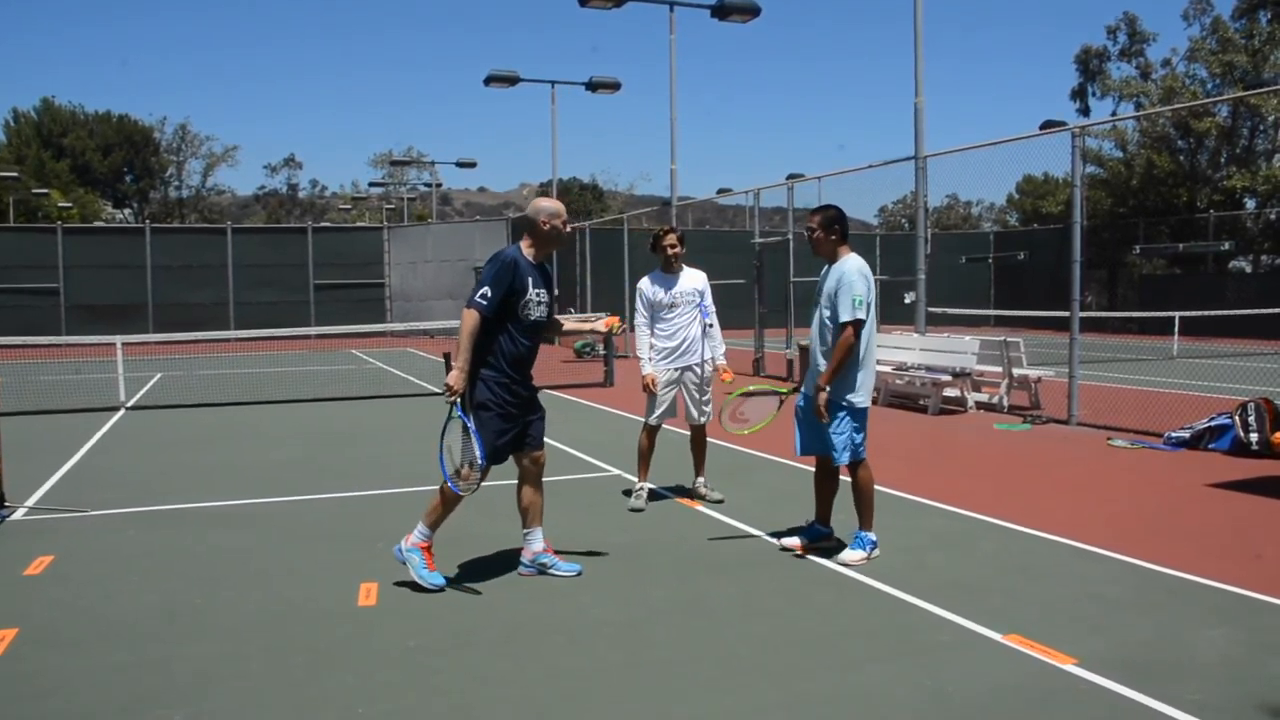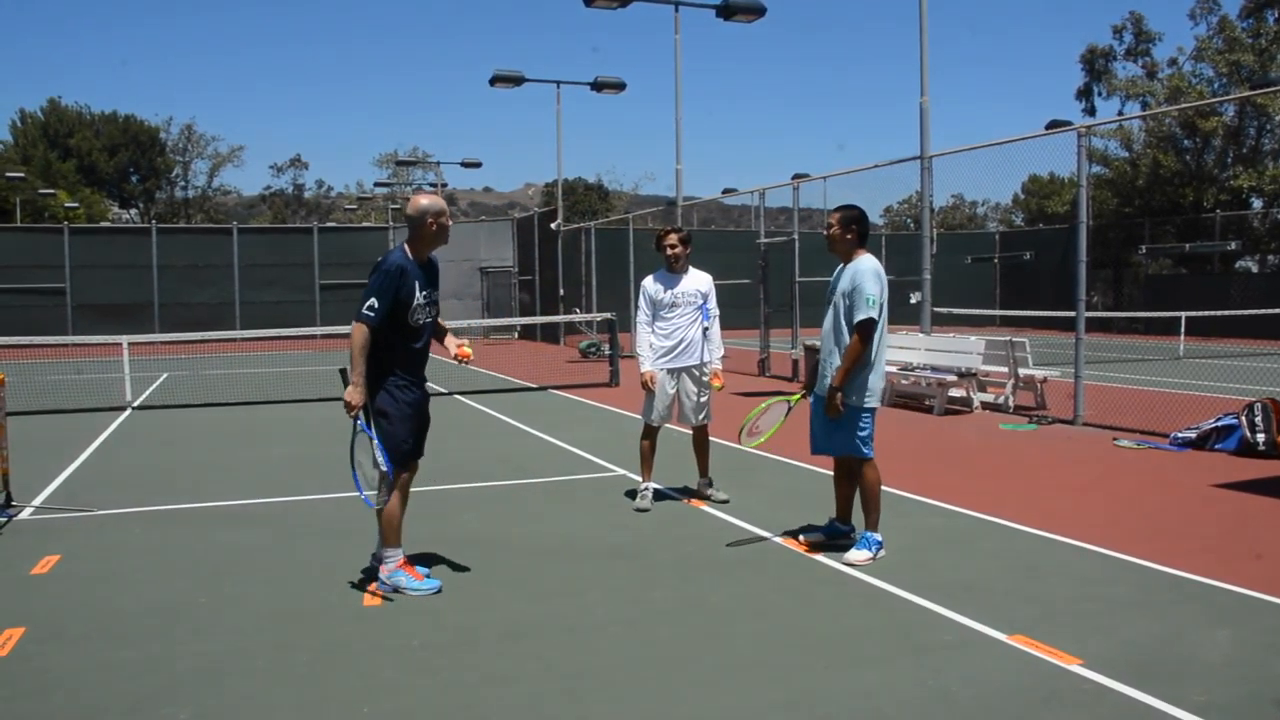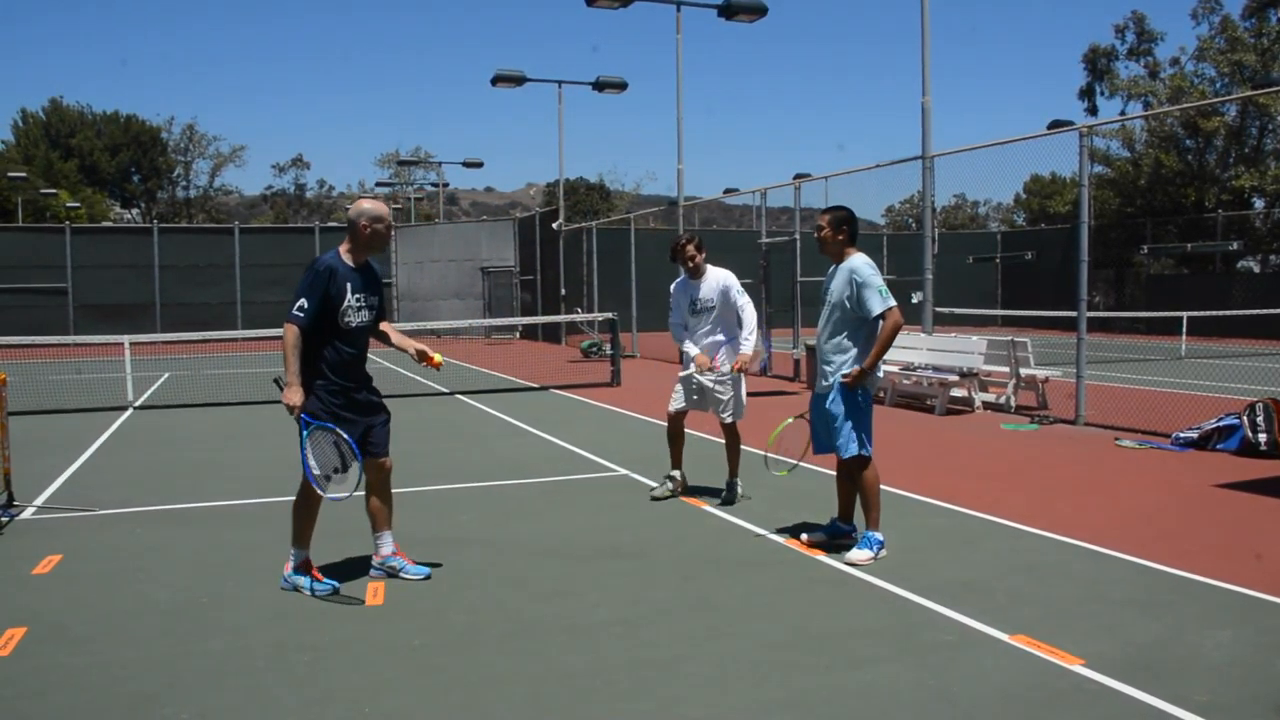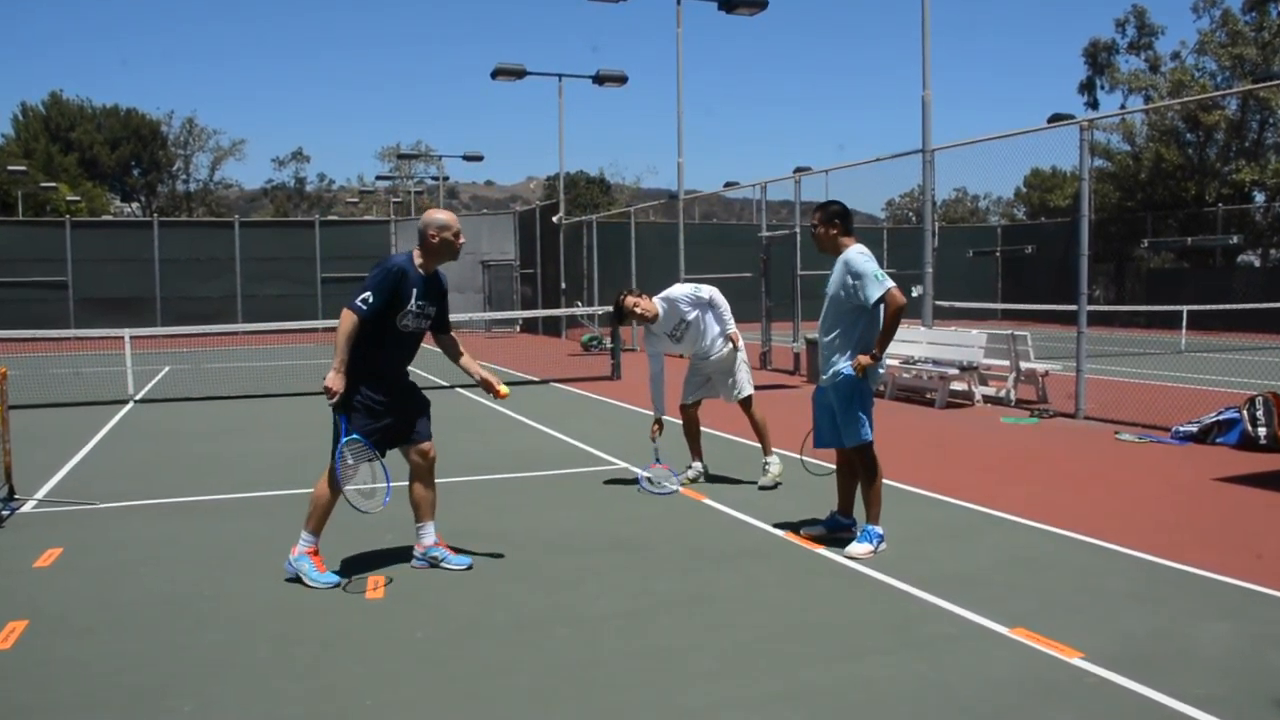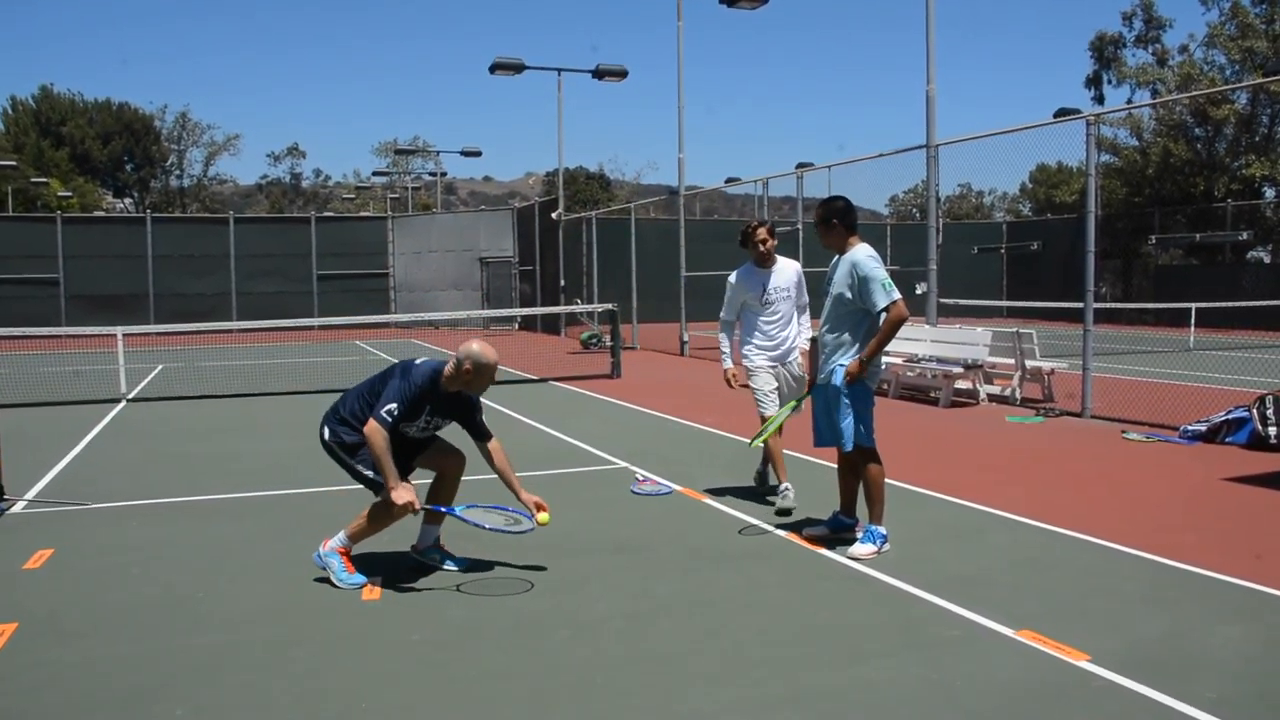
dt=1s
person 1, frame 1
left shoulder: (542, 270)
right shoulder: (507, 262)
right elbow: (473, 312)
left wrist: (590, 327)
right wrist: (460, 369)
left hip: (521, 386)
right hip: (490, 385)
left knee: (533, 463)
left ankle: (535, 553)
right ankle: (415, 545)
person 1, frame 2
left shoulder: (431, 265)
right shoulder: (394, 267)
right elbow: (363, 325)
left wrist: (447, 338)
right wrist: (357, 383)
left hip: (414, 385)
right hip: (389, 388)
left knee: (406, 472)
right knee: (395, 475)
left ankle: (385, 552)
right ankle: (393, 568)
person 1, frame 3
left shoulder: (372, 273)
right shoulder: (325, 269)
right elbow: (293, 326)
left wrist: (412, 346)
right wrist: (293, 383)
left hip: (361, 388)
right hip: (322, 393)
left knee: (380, 467)
left ankle: (385, 555)
right ankle: (296, 566)
person 1, frame 4
left shoulder: (438, 283)
right shoulder: (395, 270)
left elbow: (443, 336)
right elbow: (350, 315)
left wrist: (478, 372)
right wrist: (337, 371)
left hip: (397, 383)
right hip: (360, 385)
left knee: (424, 455)
left ankle: (427, 546)
right ankle: (304, 552)
person 1, frame 5
left shoulder: (463, 398)
right shoulder: (416, 379)
left elbow: (488, 444)
right elbow: (372, 430)
left wrist: (522, 494)
right wrist: (395, 487)
right hip: (344, 432)
left knee: (453, 461)
right knee: (404, 498)
left ankle: (427, 545)
right ankle: (334, 550)
person 2, frame 1
left shoulder: (852, 271)
right shoulder: (829, 270)
left elbow: (850, 335)
left wrist: (825, 386)
left hip: (842, 390)
right hip: (820, 387)
left knee: (854, 460)
right knee: (823, 459)
left ankle: (866, 537)
right ankle: (820, 528)
person 2, frame 2
left shoulder: (866, 270)
right shoulder: (843, 270)
left elbow: (863, 336)
left wrist: (837, 384)
right wrist: (816, 375)
left hip: (853, 389)
right hip: (831, 385)
left knee: (861, 459)
right knee: (840, 458)
left ankle: (872, 537)
right ankle: (842, 525)
person 2, frame 3
left shoulder: (860, 268)
right shoulder: (834, 271)
left elbow: (894, 319)
left wrist: (864, 369)
right wrist: (819, 375)
left hip: (849, 384)
right hip: (827, 382)
left knee: (859, 457)
right knee: (842, 457)
left ankle: (873, 536)
right ankle: (843, 524)
person 2, frame 4
left shoulder: (856, 259)
right shoulder: (841, 262)
left elbow: (897, 301)
left wrist: (875, 354)
left hip: (851, 375)
right hip: (831, 374)
left knee: (861, 449)
right knee: (843, 450)
left ankle: (874, 530)
right ankle: (843, 519)
person 2, frame 5
left shoulder: (862, 260)
right shoulder: (839, 261)
left elbow: (898, 312)
left wrist: (864, 360)
right wrist: (817, 367)
left hip: (850, 375)
right hip: (829, 374)
left knee: (862, 449)
right knee: (843, 449)
left ankle: (876, 530)
right ankle: (845, 518)
person 3, frame 1
left shoulder: (699, 278)
right shoulder: (646, 285)
left elbow: (710, 320)
right elbow: (642, 328)
left wrist: (719, 356)
right wrist: (646, 368)
left hip: (697, 363)
right hip: (662, 365)
left knee: (698, 424)
right knee: (651, 425)
left ankle: (699, 483)
right ankle: (641, 486)
person 3, frame 2
left shoulder: (704, 280)
right shoulder: (650, 284)
left elbow: (712, 323)
right elbow: (643, 326)
left wrist: (716, 361)
right wrist: (644, 365)
left hip: (696, 364)
right hip: (660, 366)
left knee: (700, 425)
right knee: (651, 426)
left ankle: (704, 483)
right ankle: (645, 486)
person 3, frame 3
left shoulder: (723, 279)
right shoulder: (678, 288)
left elbow: (748, 312)
right elbow: (676, 328)
left wrist: (746, 348)
right wrist: (694, 354)
left hip: (725, 364)
right hip: (694, 363)
left knee: (728, 422)
right knee: (674, 415)
left ankle: (733, 482)
right ankle: (676, 476)
person 3, frame 4
left shoulder: (675, 295)
right shoulder: (651, 337)
left elbow: (713, 294)
right elbow: (656, 374)
left wrist: (730, 328)
right wrist: (658, 415)
left hip: (726, 349)
right hip: (700, 360)
left knee: (746, 403)
right knee: (687, 409)
left ankle: (770, 460)
right ankle: (698, 465)
person 3, frame 5
left shoulder: (793, 269)
right shoulder: (738, 280)
right elbow: (726, 323)
left wrist: (803, 343)
right wrist: (727, 362)
left hip: (791, 357)
right hip: (759, 359)
right knee: (769, 419)
left ankle: (764, 466)
right ankle: (784, 487)
